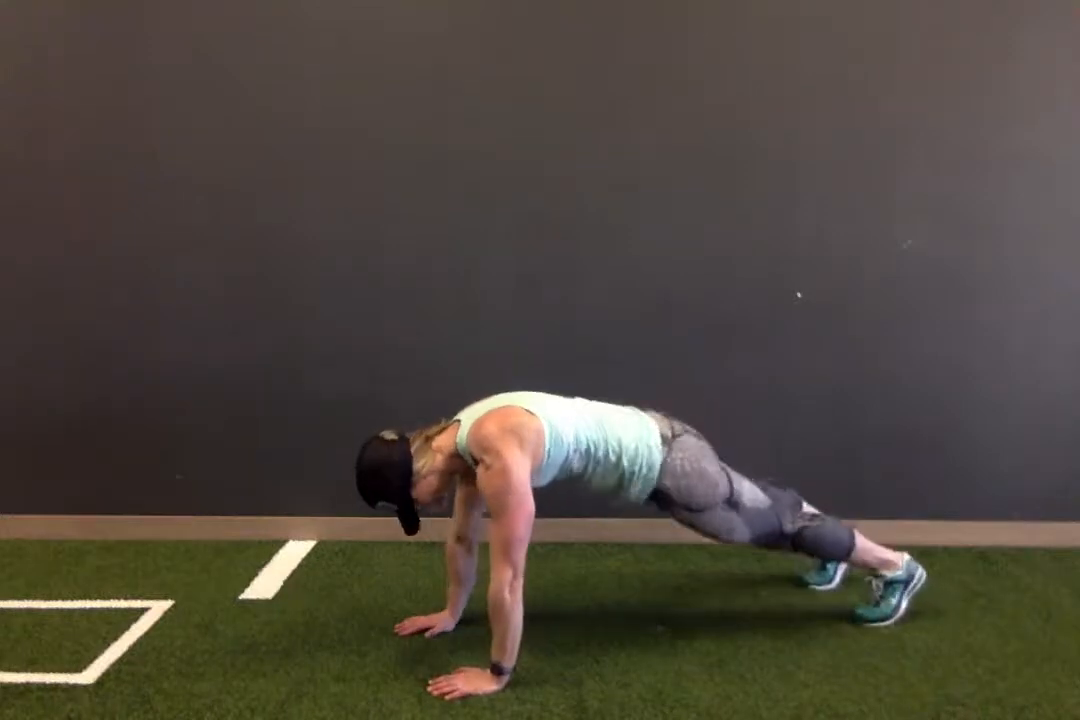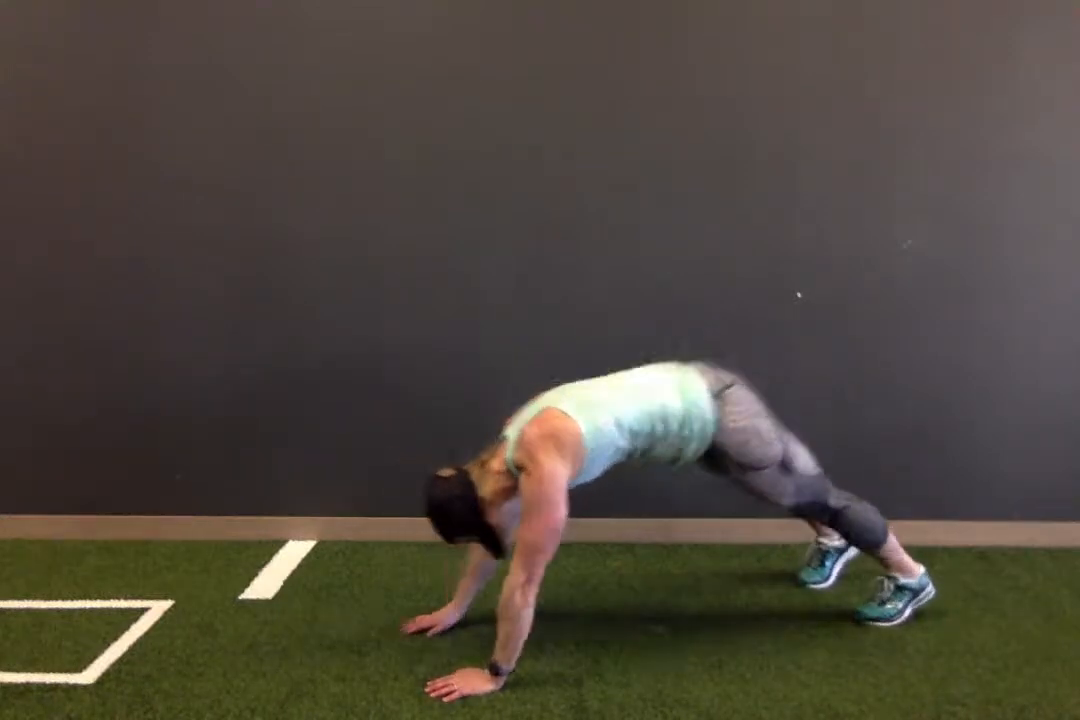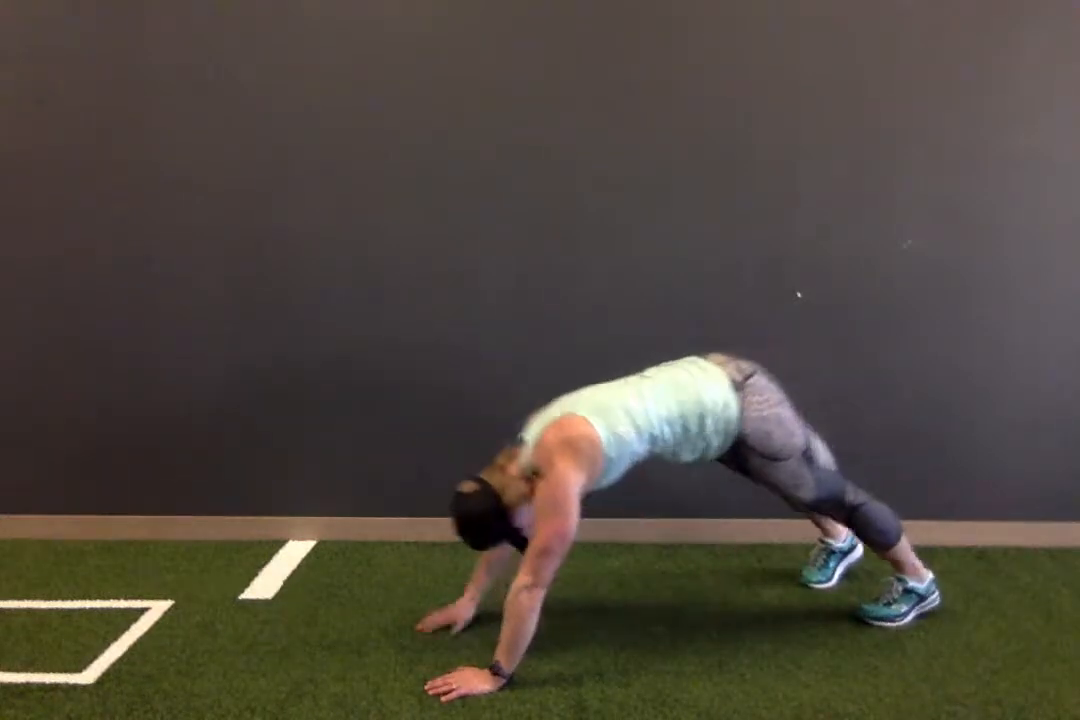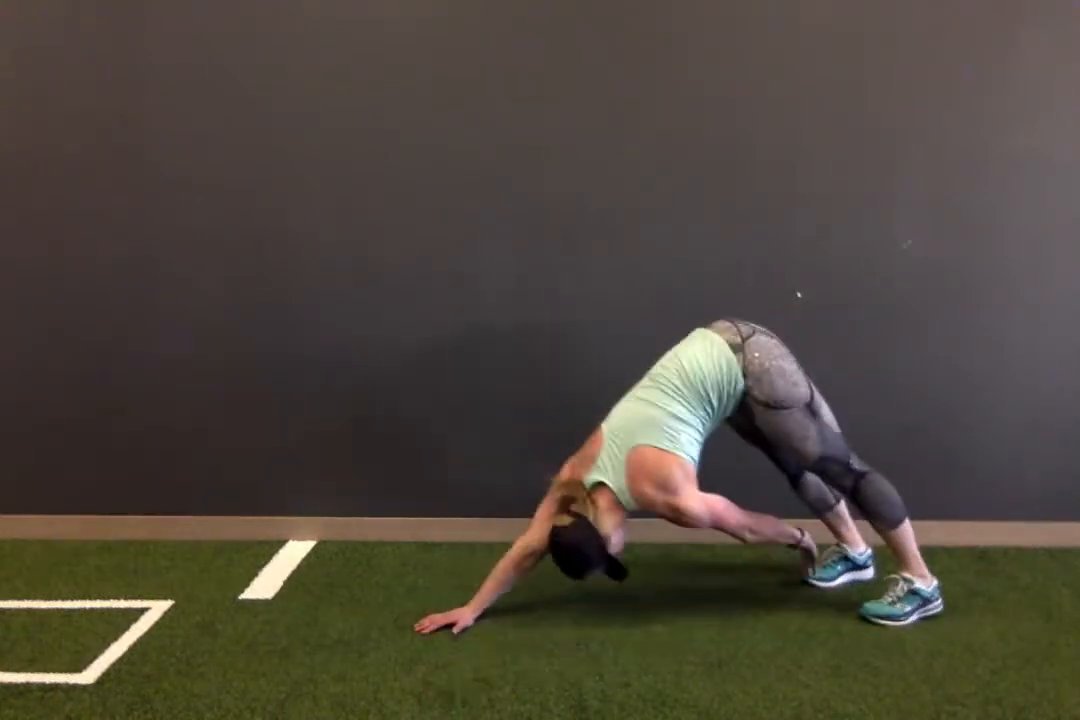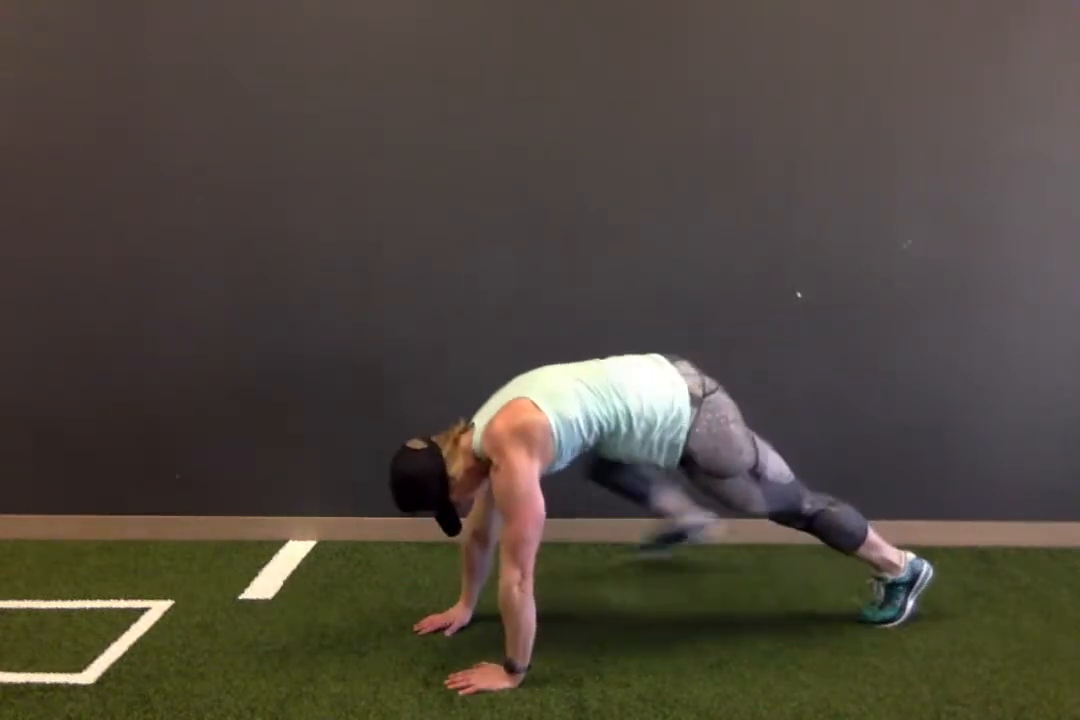
dt=1s
person 1, frame 1
left shoulder: (497, 454)
right shoulder: (459, 439)
left elbow: (508, 574)
right elbow: (463, 537)
left wrist: (496, 674)
right wrist: (450, 612)
left hip: (662, 458)
right hip: (646, 440)
left knee: (766, 525)
right knee: (753, 502)
left ankle: (894, 569)
right ankle: (812, 518)
person 1, frame 2
left shoulder: (544, 463)
right shoulder: (512, 446)
left elbow: (523, 581)
right elbow: (492, 533)
left wrist: (493, 674)
right wrist: (456, 607)
left hip: (716, 412)
right hip: (691, 391)
left knee: (814, 496)
right knee: (792, 488)
left ankle: (910, 578)
right ankle: (831, 546)
person 1, frame 3
left shoulder: (561, 465)
right shoulder: (526, 446)
left elbow: (533, 581)
right elbow: (504, 524)
left wrist: (495, 675)
right wrist: (469, 599)
left hip: (739, 403)
right hip: (710, 381)
left knee: (829, 492)
right knee: (800, 485)
left ankle: (916, 582)
right ankle: (838, 547)
person 1, frame 4
left shoulder: (660, 494)
right shoulder: (578, 473)
left elbow: (748, 526)
right elbow: (530, 544)
left wrist: (799, 539)
right wrist: (471, 609)
left hip: (748, 362)
right hip: (720, 347)
left knee: (839, 466)
right knee: (791, 457)
left ankle: (920, 583)
right ankle: (852, 552)
person 1, frame 5
left shoulder: (508, 450)
right shoulder: (481, 431)
left elbow: (518, 573)
right elbow: (481, 527)
left wrist: (512, 672)
right wrist: (465, 605)
left hip: (686, 417)
right hip: (661, 379)
left knee: (790, 503)
right knee: (604, 464)
left ankle: (898, 568)
right ankle: (686, 520)
